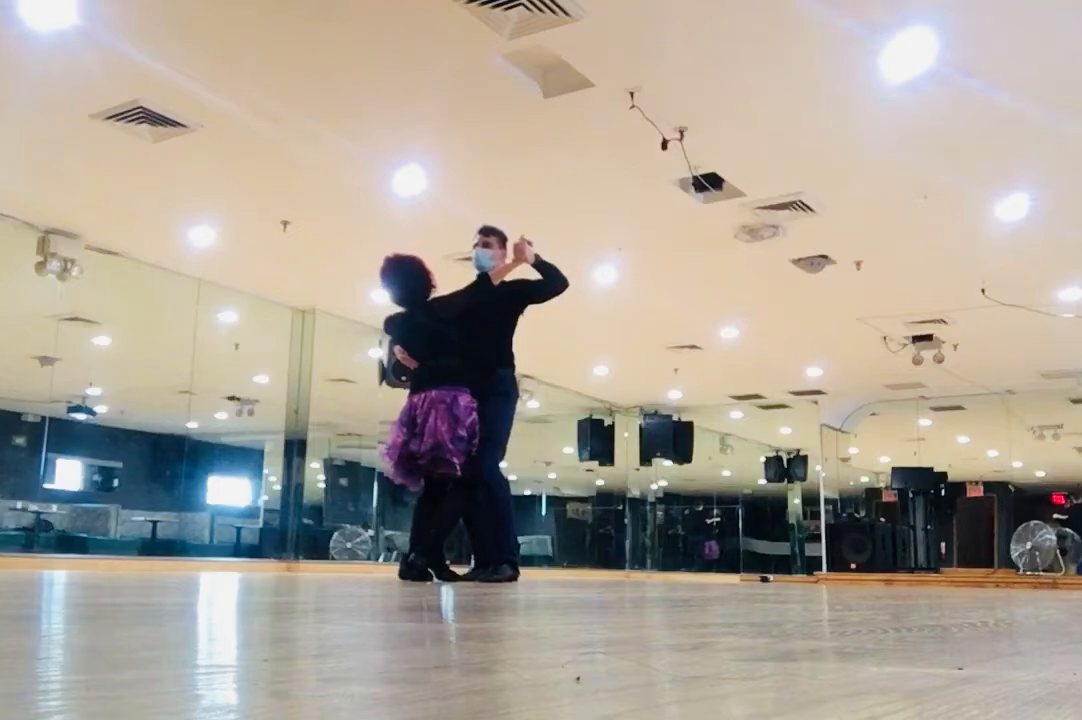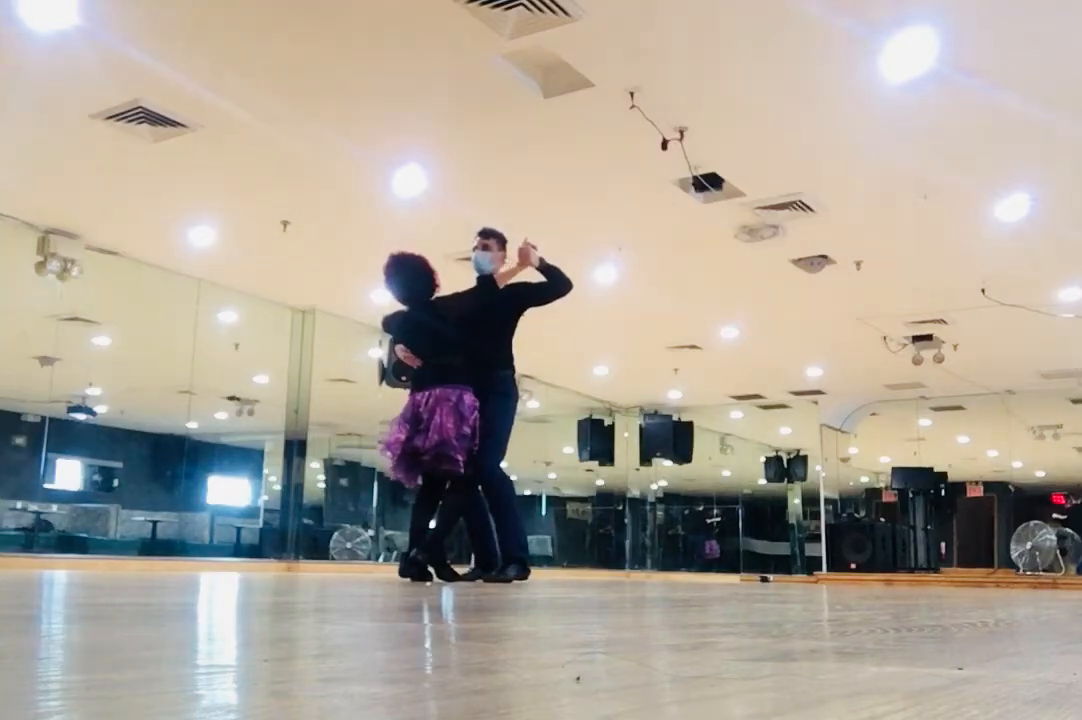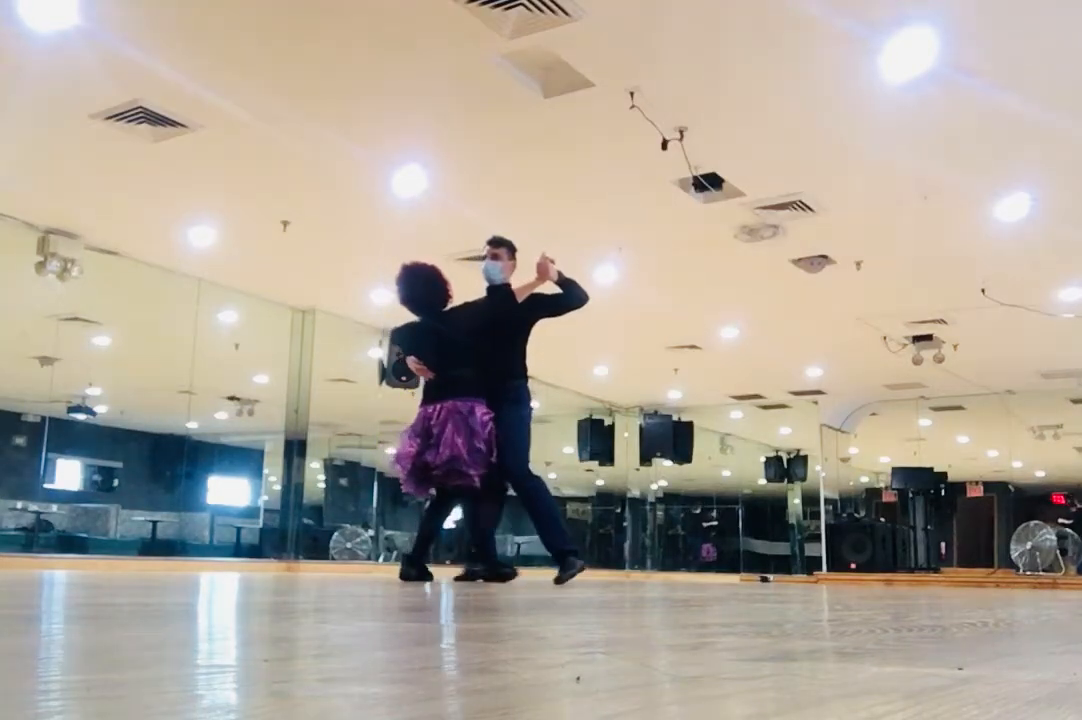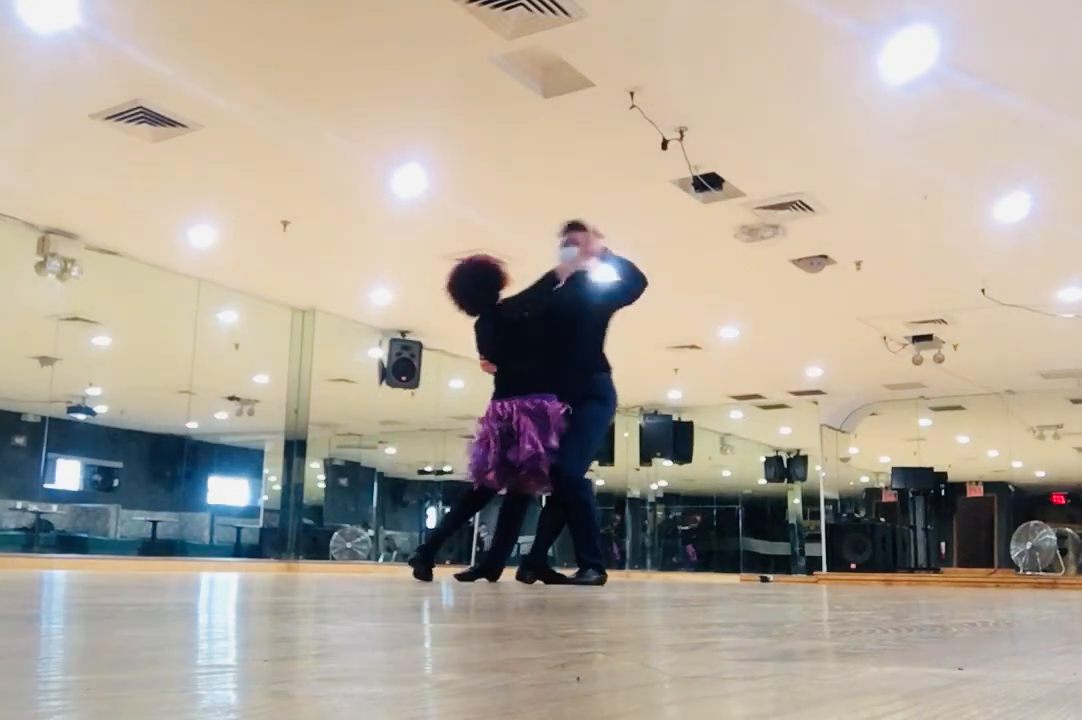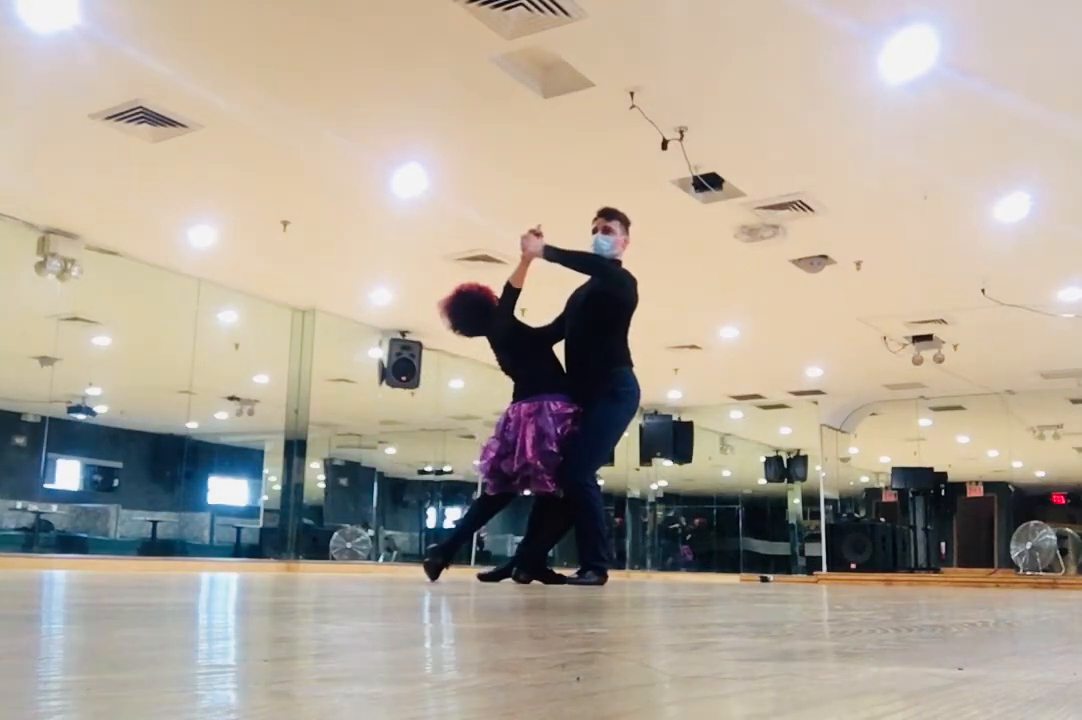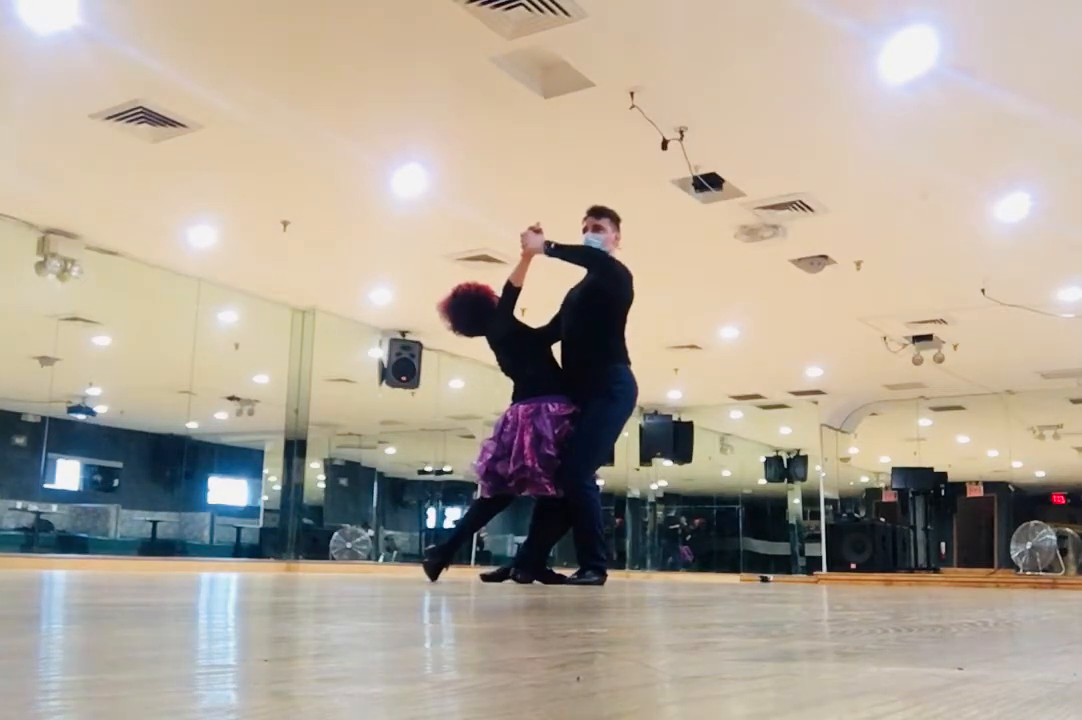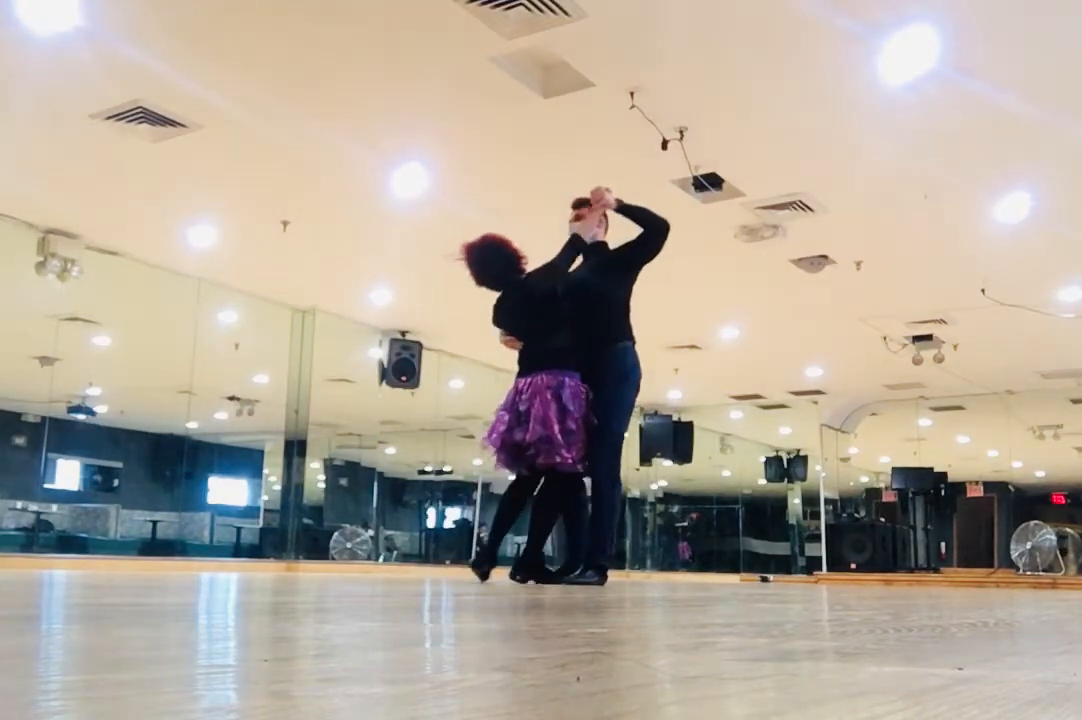
dt=0.7s
person 1, frame 1
left shoulder: (512, 291)
right shoulder: (457, 299)
left elbow: (558, 284)
left wrist: (532, 259)
right wrist: (405, 348)
left hip: (497, 387)
left knee: (486, 467)
right knee: (464, 473)
left ankle: (506, 559)
right ankle: (485, 560)
person 1, frame 2
left shoulder: (512, 293)
right shoulder: (456, 301)
left elbow: (562, 286)
left wrist: (536, 263)
right wrist: (404, 346)
left hip: (496, 387)
left knee: (487, 466)
left ankle: (515, 558)
right ankle: (486, 561)
person 1, frame 3
left shoulder: (525, 304)
left elbow: (578, 298)
left wrist: (555, 277)
right wrist: (415, 359)
left hip: (511, 397)
left knee: (516, 471)
right knee: (482, 478)
left ankle: (567, 554)
right ankle: (484, 559)
person 1, frame 4
left shoulder: (601, 291)
right shoulder: (547, 299)
left elbow: (636, 283)
left wrist: (601, 253)
right wrist: (493, 359)
left hip: (593, 392)
right hip: (558, 396)
left knee: (569, 471)
right knee: (556, 473)
left ankle: (592, 565)
right ankle: (537, 560)
person 1, frame 5
left shoulder: (620, 281)
right shoulder: (582, 293)
left elbow: (599, 266)
right elbow: (555, 331)
left wrist: (544, 251)
left hip: (613, 390)
right hip: (584, 393)
left knee: (577, 473)
right knee: (560, 474)
left ankle: (594, 566)
right ankle: (528, 560)
person 1, frame 6
left shoulder: (616, 277)
right shoulder: (578, 291)
left elbow: (597, 260)
right elbow: (552, 332)
left wrist: (546, 247)
left hip: (611, 387)
right hip: (580, 391)
left knee: (576, 473)
right knee: (557, 473)
left ankle: (594, 566)
right ankle: (529, 561)
person 1, frame 7
left shoulder: (619, 261)
right shoulder: (568, 279)
left elbow: (658, 229)
left wrist: (614, 205)
left hip: (615, 367)
right hip: (576, 373)
left knee: (603, 465)
left ankle: (595, 564)
right ankle: (570, 557)
person 2, frame 1
left shoulder: (395, 324)
right shoulder: (438, 311)
left hip: (420, 402)
right hip: (451, 399)
left knee: (433, 485)
right knee: (463, 479)
left ankle: (415, 558)
right ankle: (429, 552)
person 2, frame 2
left shoulder: (397, 321)
right shoulder: (442, 310)
left hip: (421, 400)
right hip: (453, 398)
left knee: (431, 483)
right knee: (462, 477)
left ankle: (414, 555)
right ankle: (431, 548)
person 2, frame 3
left shoulder: (410, 334)
right shoulder: (458, 320)
right elbow: (502, 301)
left hip: (433, 413)
right hip: (465, 410)
left knee: (446, 491)
right knee: (466, 487)
left ankle: (416, 559)
person 2, frame 4
left shoulder: (483, 328)
right shoulder: (509, 312)
right elbow: (546, 285)
right wrist: (580, 257)
left hip: (504, 409)
right hip: (536, 405)
left knee: (485, 487)
right knee: (521, 488)
left ankle: (427, 551)
right ankle: (491, 562)
person 2, frame 5
left shoulder: (504, 335)
right shoulder: (501, 327)
left elbow: (550, 334)
right elbow: (509, 297)
right wrist: (527, 258)
left hip: (529, 411)
right hip: (547, 410)
left knee: (501, 490)
right knee: (551, 489)
left ankle: (444, 551)
right ankle: (529, 561)
person 2, frame 6
left shoulder: (503, 334)
right shoulder: (501, 327)
left elbow: (546, 335)
right elbow: (508, 297)
right wrist: (528, 255)
left hip: (528, 413)
right hip: (546, 411)
left knee: (499, 492)
right knee: (558, 491)
left ankle: (443, 551)
person 2, frame 7
left shoulder: (504, 305)
right shoulder: (537, 284)
right elbow: (572, 248)
right wrist: (597, 212)
left hip: (527, 387)
right hip: (557, 384)
left knee: (528, 476)
right knee: (560, 474)
left ankle: (489, 553)
right ankle: (530, 559)
